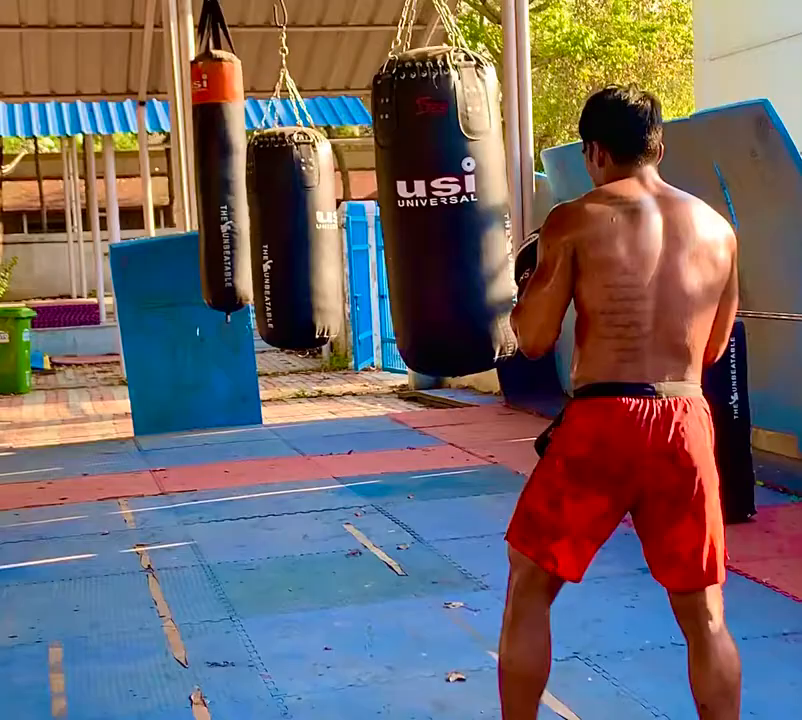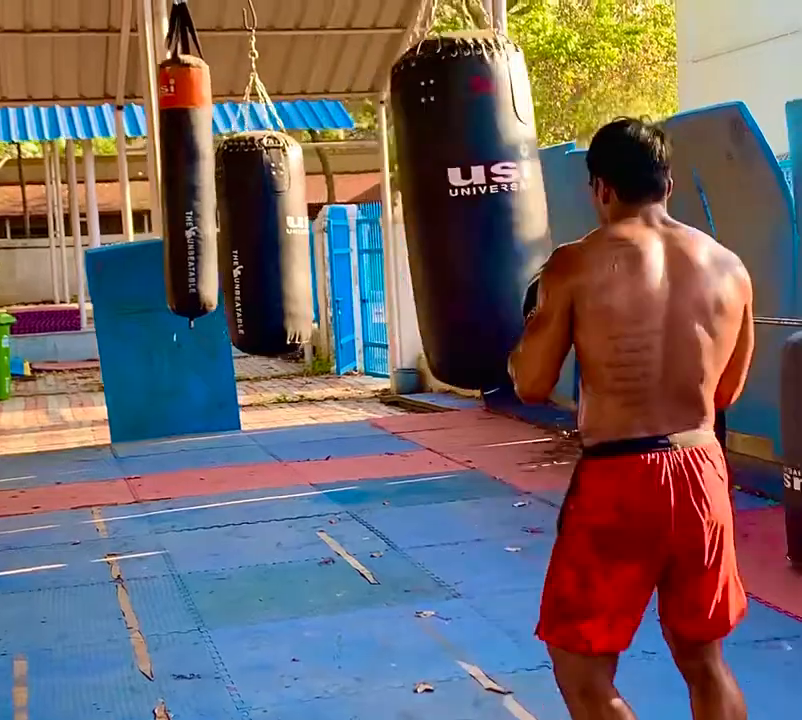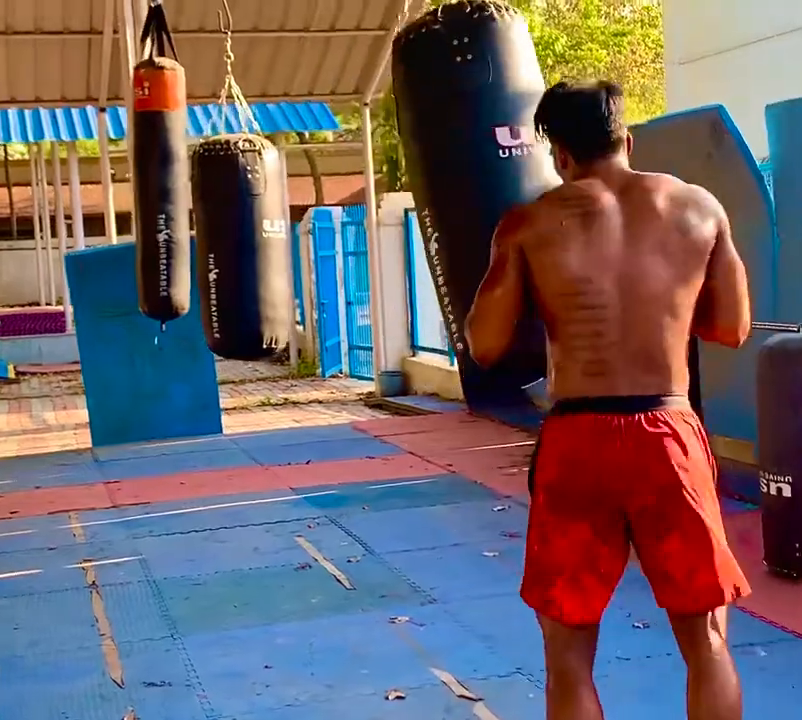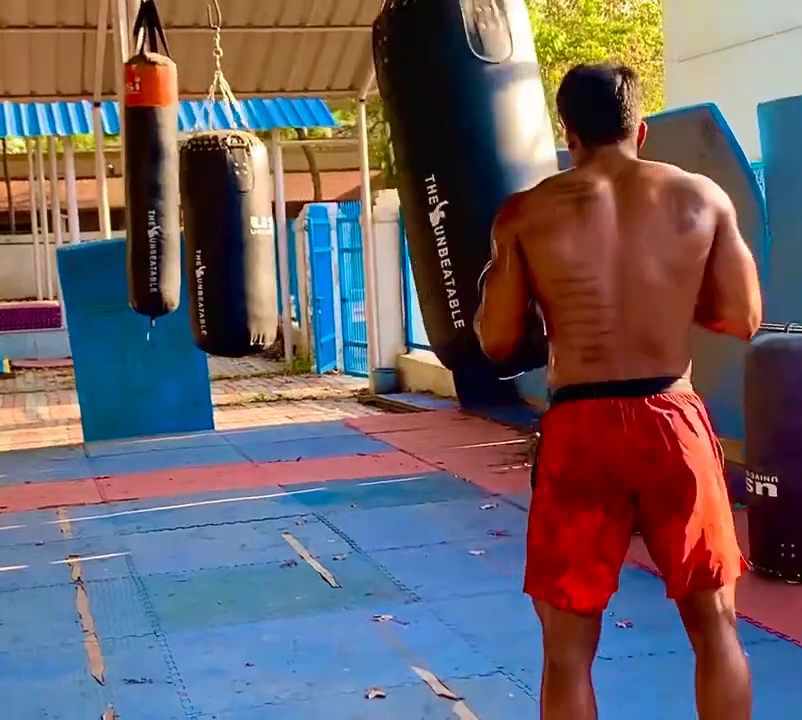
dt=0.3s
person 1, frame 1
left shoulder: (576, 219)
right shoulder: (716, 226)
left elbow: (533, 339)
right elbow: (713, 348)
left wrist: (524, 292)
left hip: (603, 423)
right hip: (685, 424)
left knee: (528, 589)
right knee: (703, 614)
person 1, frame 2
left shoulder: (573, 266)
right shoulder: (728, 266)
left elbow: (531, 386)
right elbow: (727, 390)
left wrist: (536, 321)
left hip: (616, 481)
right hip: (699, 475)
right knee: (703, 659)
person 1, frame 3
left shoulder: (527, 226)
right shoulder: (698, 208)
left elbow: (486, 347)
right elbow: (732, 332)
left wrist: (501, 277)
left hip: (578, 447)
right hip: (669, 443)
left knee: (568, 655)
right knee: (704, 636)
person 1, frame 4
left shoulder: (524, 213)
right shoulder: (702, 197)
left elbow: (496, 341)
right elbow: (743, 319)
left wrist: (520, 279)
left hip: (582, 430)
right hip: (674, 422)
left knee: (568, 645)
right knee: (712, 620)
